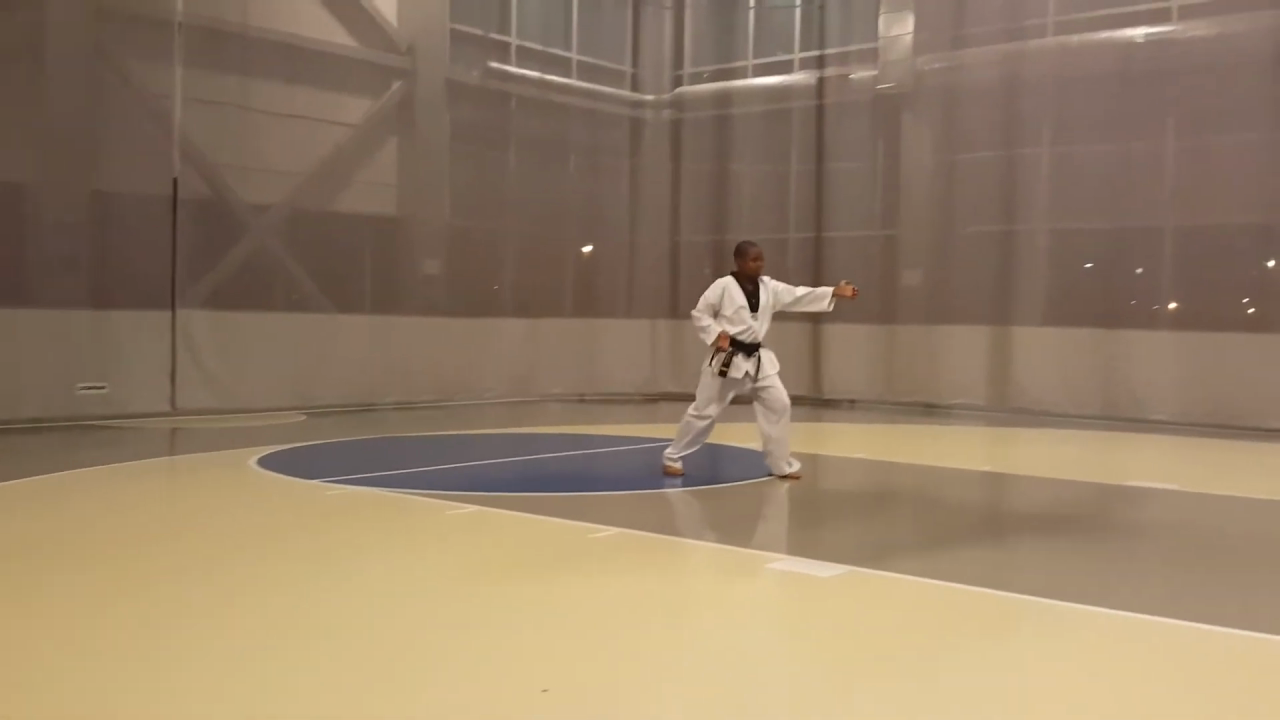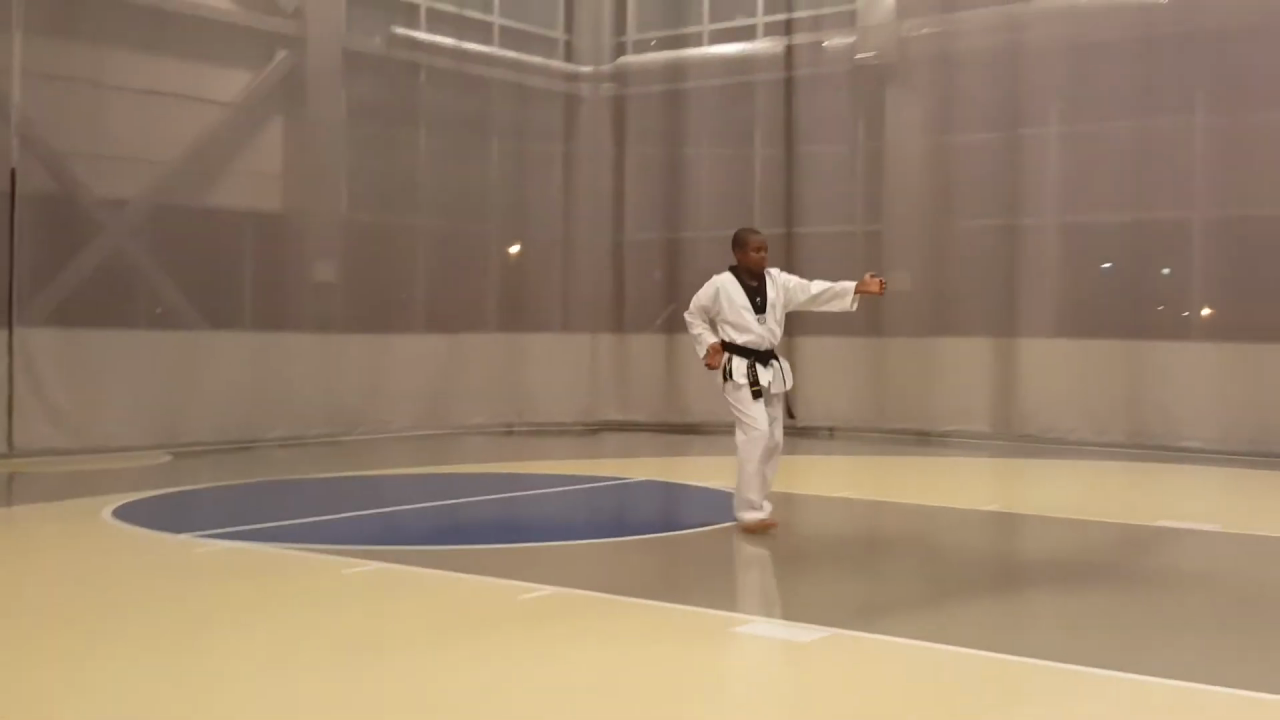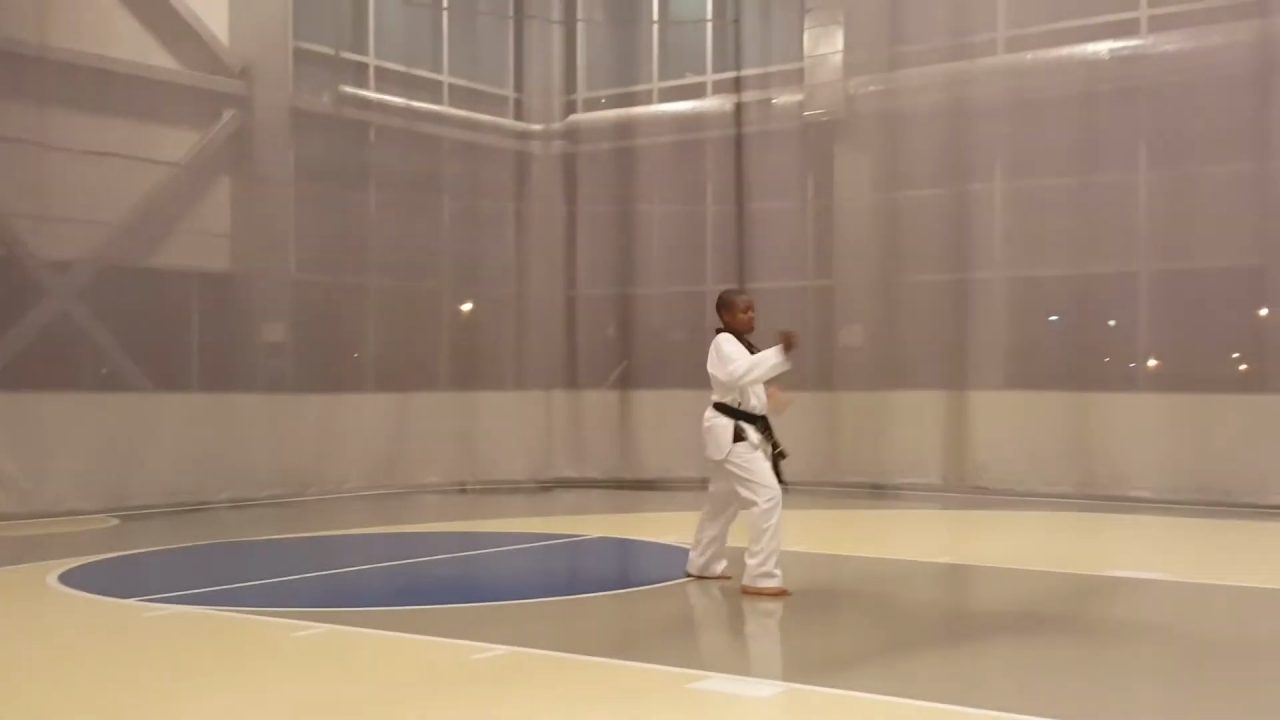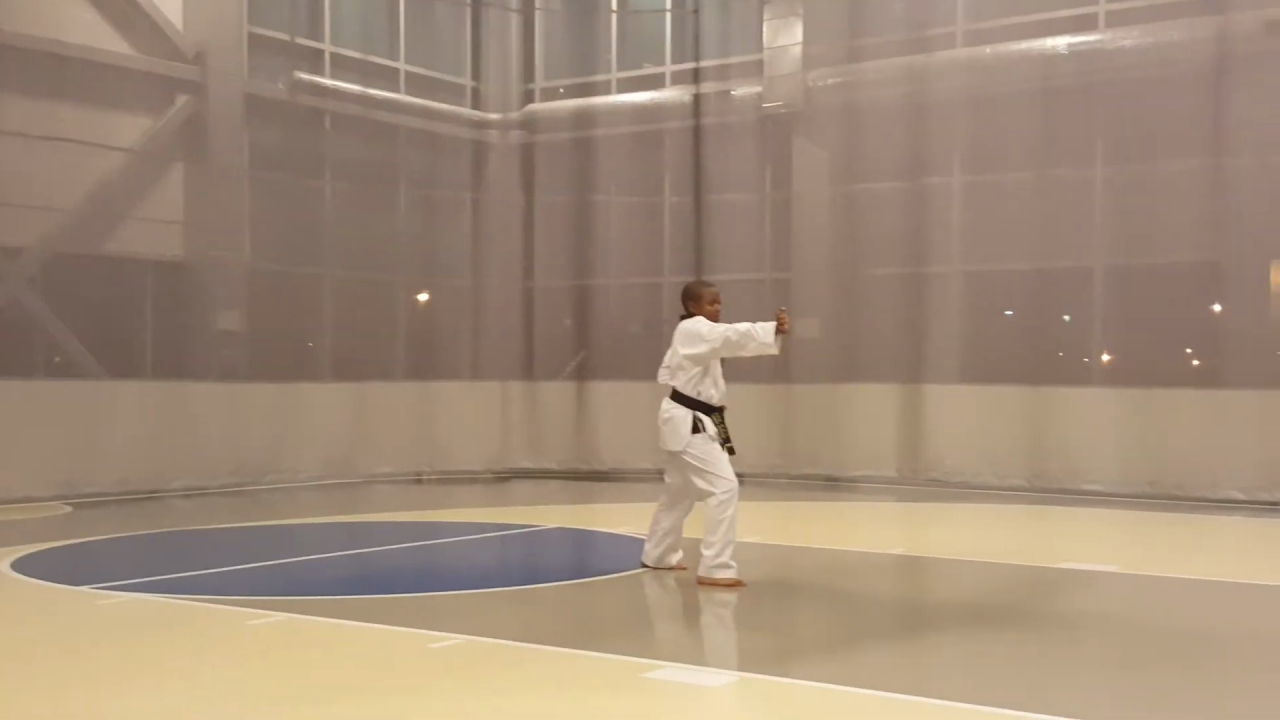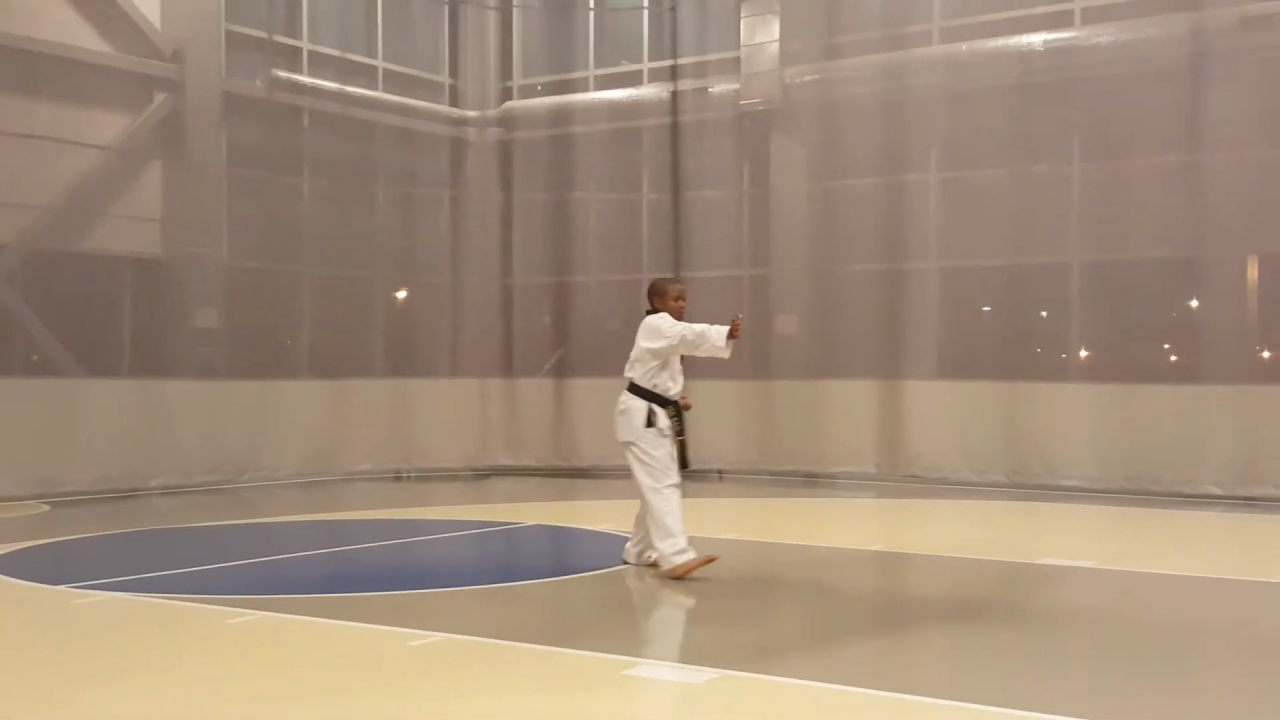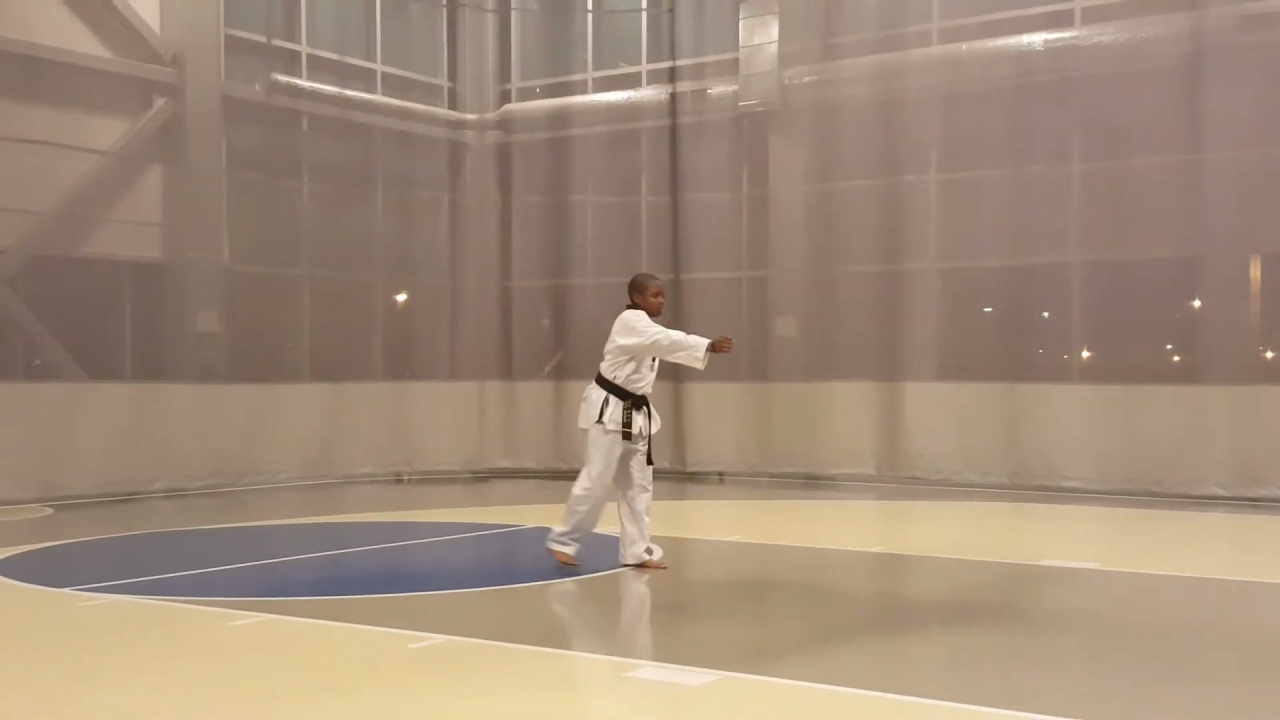
dt=0.4s
person 1, frame 1
left shoulder: (769, 287)
right shoulder: (723, 286)
left elbow: (798, 296)
right elbow: (699, 314)
left wrist: (834, 292)
right wrist: (716, 335)
left hip: (756, 359)
right hip: (726, 359)
left knee: (779, 404)
right knee: (703, 411)
left ankle: (781, 464)
right ankle: (673, 458)
person 1, frame 2
left shoulder: (778, 281)
right shoulder: (720, 285)
left elbow: (815, 293)
right elbow: (694, 316)
left wrist: (857, 288)
right wrist: (709, 345)
left hip: (771, 369)
right hip: (740, 369)
left knee: (771, 440)
right knee: (756, 434)
left ankle: (752, 508)
right ankle: (751, 511)
person 1, frame 3
left shoulder: (741, 345)
right shoulder: (725, 344)
right elbow: (741, 374)
right wrist: (780, 353)
left hip: (745, 430)
right hip: (732, 433)
left knee: (723, 501)
right knee: (767, 496)
left ankle: (702, 564)
right ankle: (759, 578)
person 1, frame 4
left shoulder: (689, 336)
right shoulder: (694, 330)
left elbow: (666, 374)
right elbow: (733, 336)
left wrist: (701, 396)
right wrist: (774, 329)
left hip: (686, 420)
right hip: (690, 424)
left knee: (678, 493)
right knee: (724, 488)
left ankle: (658, 554)
right ankle: (715, 569)
person 1, frame 5
left shoulder: (659, 331)
right shoulder: (656, 326)
left elbow: (633, 369)
right elbow: (689, 336)
left wrist: (673, 397)
right wrist: (726, 333)
left hip: (655, 415)
right hip: (644, 416)
left knee: (658, 485)
right knee: (662, 484)
left ankle: (640, 552)
right ankle: (676, 557)
person 1, frame 6
left shoulder: (641, 324)
right shoulder: (631, 321)
right elbow: (665, 341)
right wrist: (708, 346)
left hip: (634, 412)
right hip: (608, 410)
left knee: (638, 482)
right knee: (596, 479)
left ankle: (637, 551)
right ankle: (563, 542)
